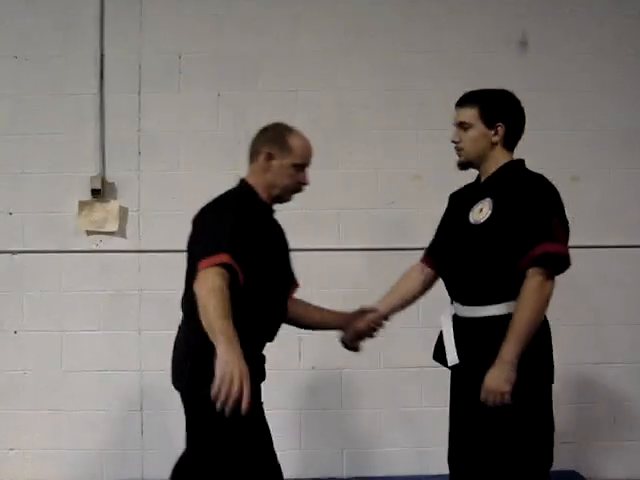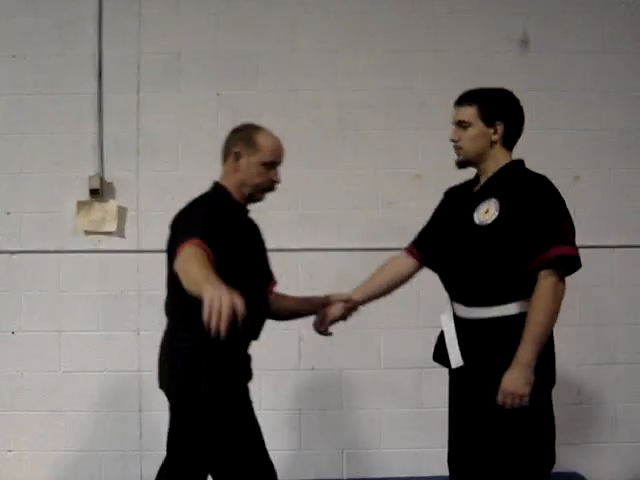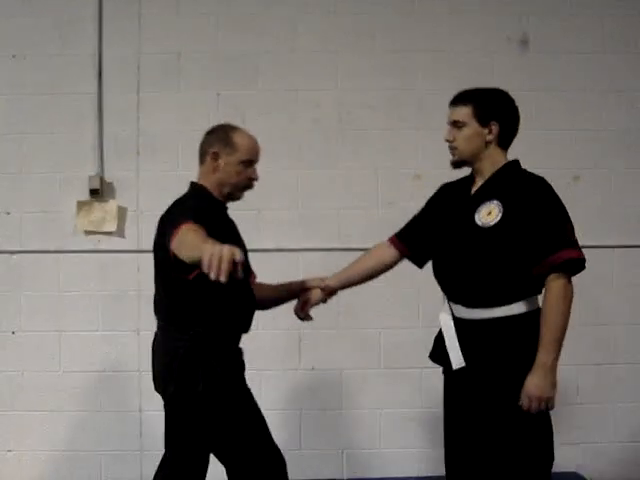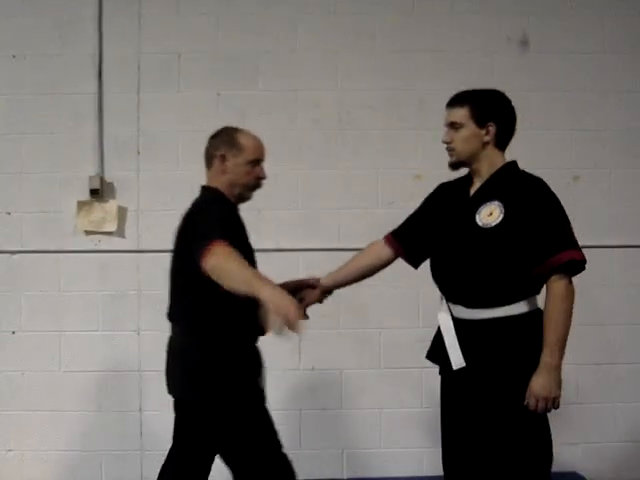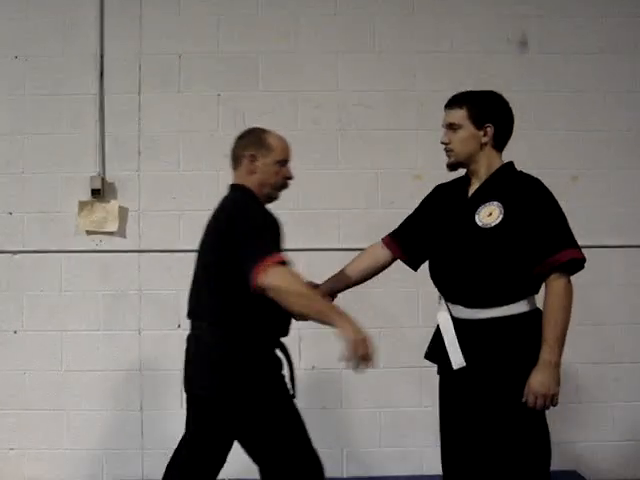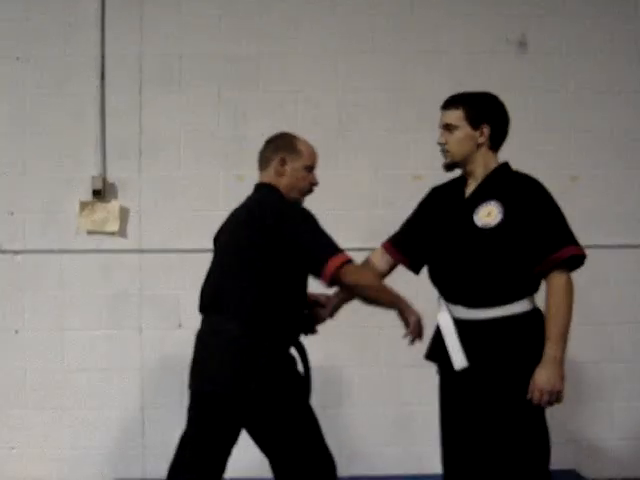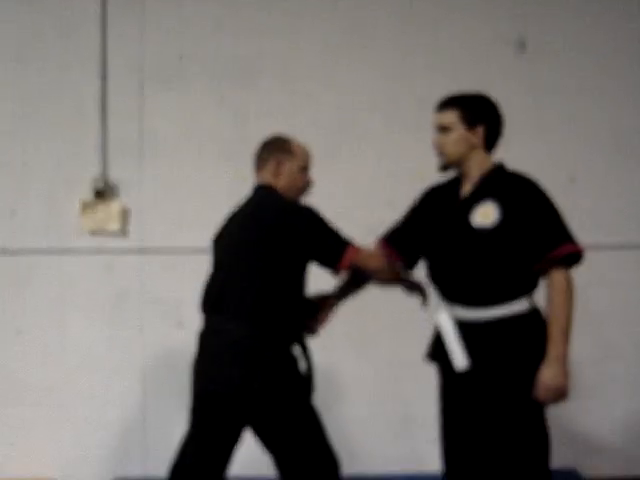
dt=0.2s
person 1, frame 1
left shoulder: (528, 191)
right shoulder: (463, 199)
left elbow: (539, 278)
right elbow: (428, 267)
left wrist: (507, 362)
right wrist: (374, 315)
left hip: (510, 348)
right hip: (469, 348)
person 1, frame 2
left shoulder: (531, 192)
right shoulder: (458, 198)
left elbow: (550, 279)
right elbow: (411, 258)
left wrist: (524, 364)
right wrist: (349, 302)
left hip: (511, 347)
right hip: (467, 349)
person 1, frame 3
left shoulder: (529, 193)
right shoulder: (450, 197)
left elbow: (558, 280)
right elbow: (394, 248)
left wrist: (545, 367)
right wrist: (328, 286)
left hip: (511, 348)
right hip: (462, 349)
person 1, frame 4
left shoulder: (527, 194)
right shoulder: (446, 197)
left elbow: (559, 280)
right elbow: (389, 247)
left wrist: (549, 367)
right wrist: (323, 286)
left hip: (511, 348)
right hip: (460, 349)
person 1, frame 5
left shoulder: (525, 195)
right shoulder: (443, 198)
left elbow: (558, 280)
right elbow: (386, 250)
left wrist: (548, 364)
right wrist: (326, 289)
left hip: (511, 348)
right hip: (458, 348)
person 1, frame 6
left shoulder: (523, 194)
right shoulder: (440, 199)
left elbow: (558, 276)
right elbow: (388, 256)
left wrist: (552, 361)
right wrist: (335, 300)
left hip: (512, 346)
right hip: (459, 348)
person 1, frame 7
left shoulder: (518, 193)
right shoulder: (436, 201)
left elbow: (558, 274)
right elbow: (385, 254)
left wrist: (555, 358)
right wrist: (335, 300)
left hip: (512, 345)
right hip: (459, 347)
person 2, frame 1
left shoulder: (268, 226)
right shoulder: (227, 213)
left elbow: (281, 305)
right elbow: (207, 283)
left wrist: (344, 320)
right wrist: (228, 349)
left hip: (212, 363)
right hip: (213, 364)
person 2, frame 2
left shoulder: (244, 225)
right shoulder: (204, 214)
left elbow: (264, 300)
right elbow: (189, 259)
left wrist: (320, 304)
right wrist: (215, 288)
left hip: (200, 362)
right hip: (202, 364)
person 2, frame 3
left shoulder: (214, 214)
right shoulder: (190, 209)
left elbow: (244, 293)
right elbow: (184, 239)
left wrist: (299, 288)
right wrist: (212, 249)
left hip: (189, 357)
right hip: (199, 361)
person 2, frame 4
left shoulder: (210, 213)
right shoulder: (212, 214)
left elbow: (221, 296)
right elbow: (217, 259)
left wrist: (294, 287)
right wrist: (270, 291)
left hip: (195, 360)
right hip: (216, 365)
person 2, frame 5
left shoulder: (228, 215)
right shoulder: (249, 216)
right elbow: (270, 277)
left wrist: (306, 299)
right wrist: (342, 321)
left hip: (206, 357)
right hip: (239, 363)
person 2, frame 6
left shoulder: (240, 218)
right shoulder: (286, 215)
right elbow: (348, 274)
left wrist: (304, 302)
right wrist: (402, 306)
left hip: (213, 352)
right hip: (255, 359)
person 2, frame 7
left shoulder: (238, 221)
right shoulder: (289, 217)
right elbow: (363, 261)
left wrist: (307, 306)
right wrist: (405, 277)
left hip: (219, 353)
right hip: (260, 357)
